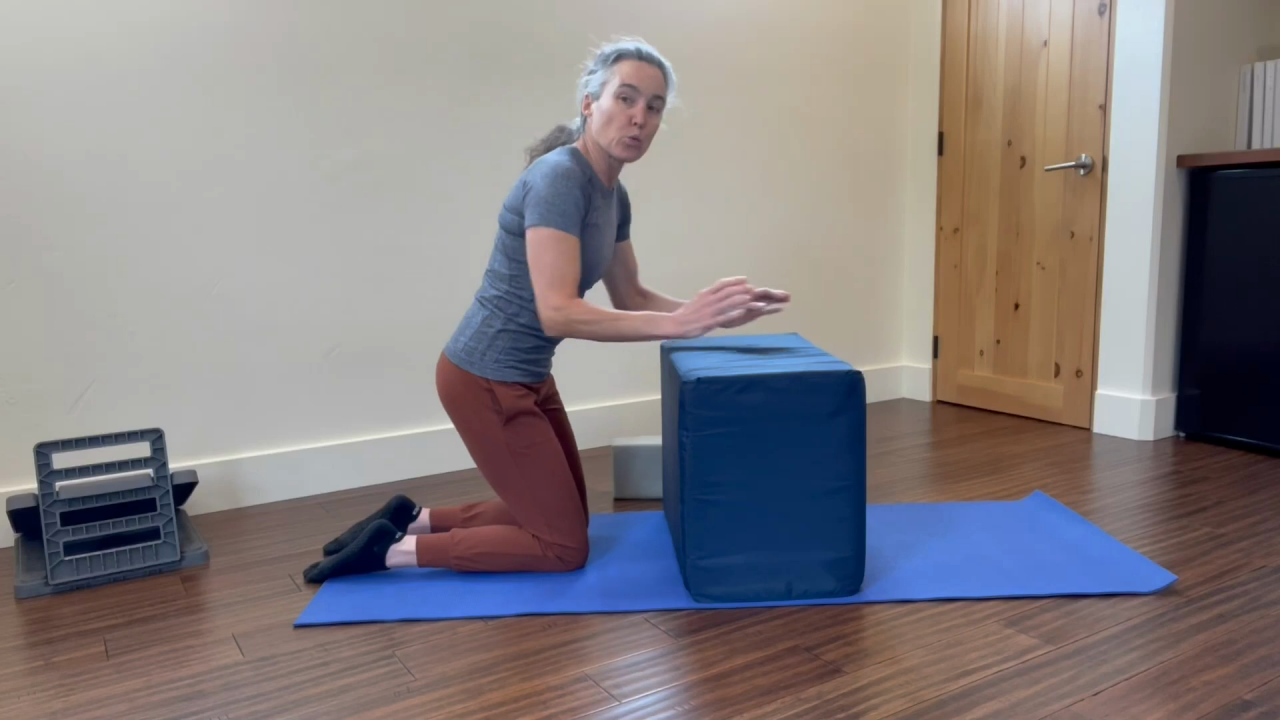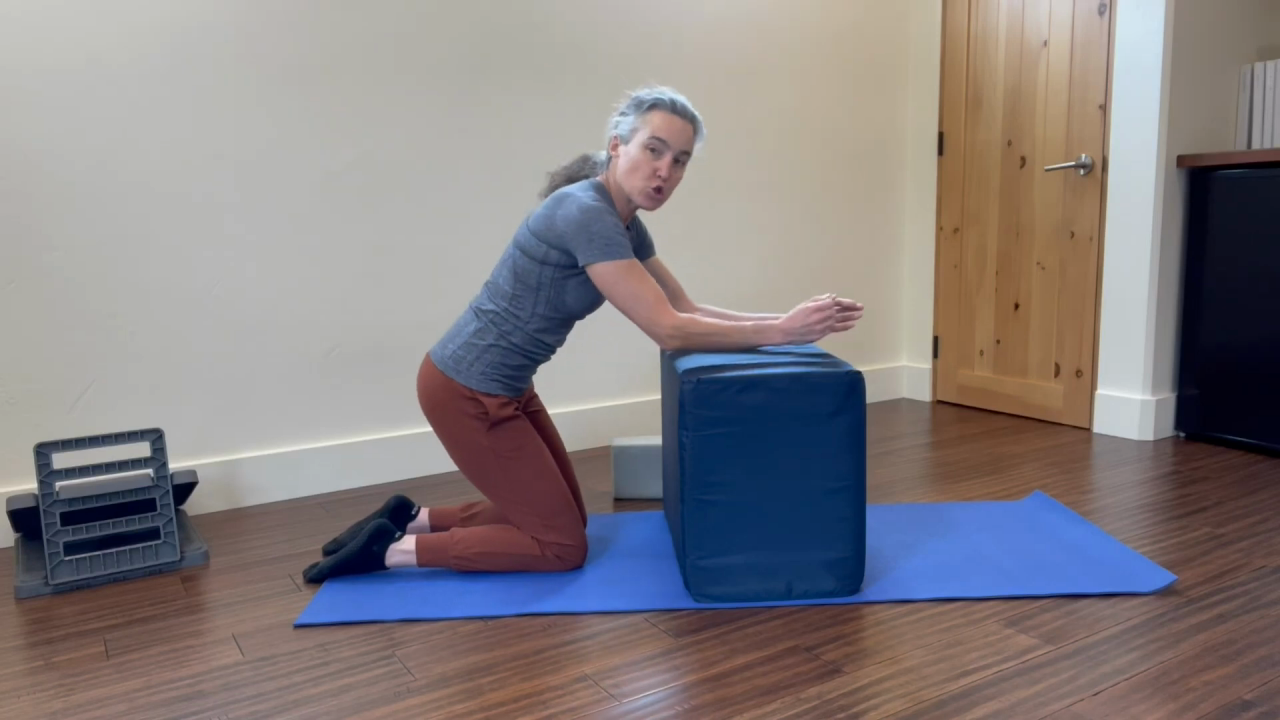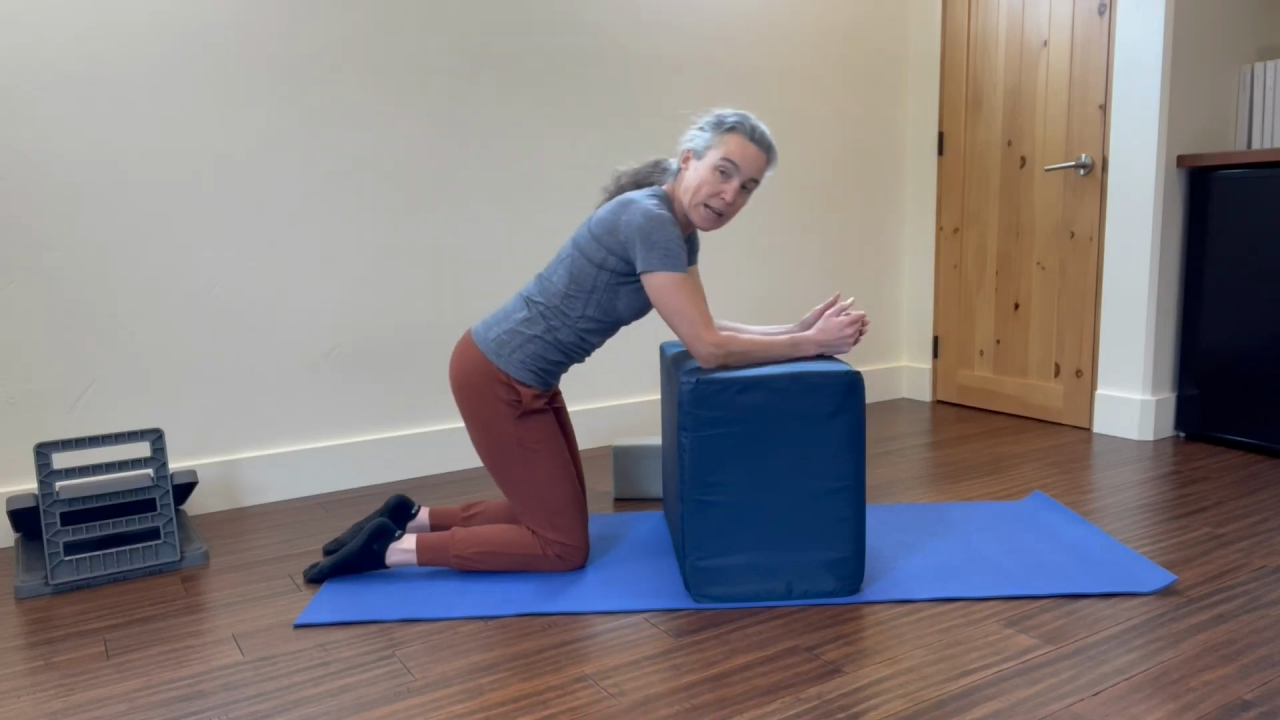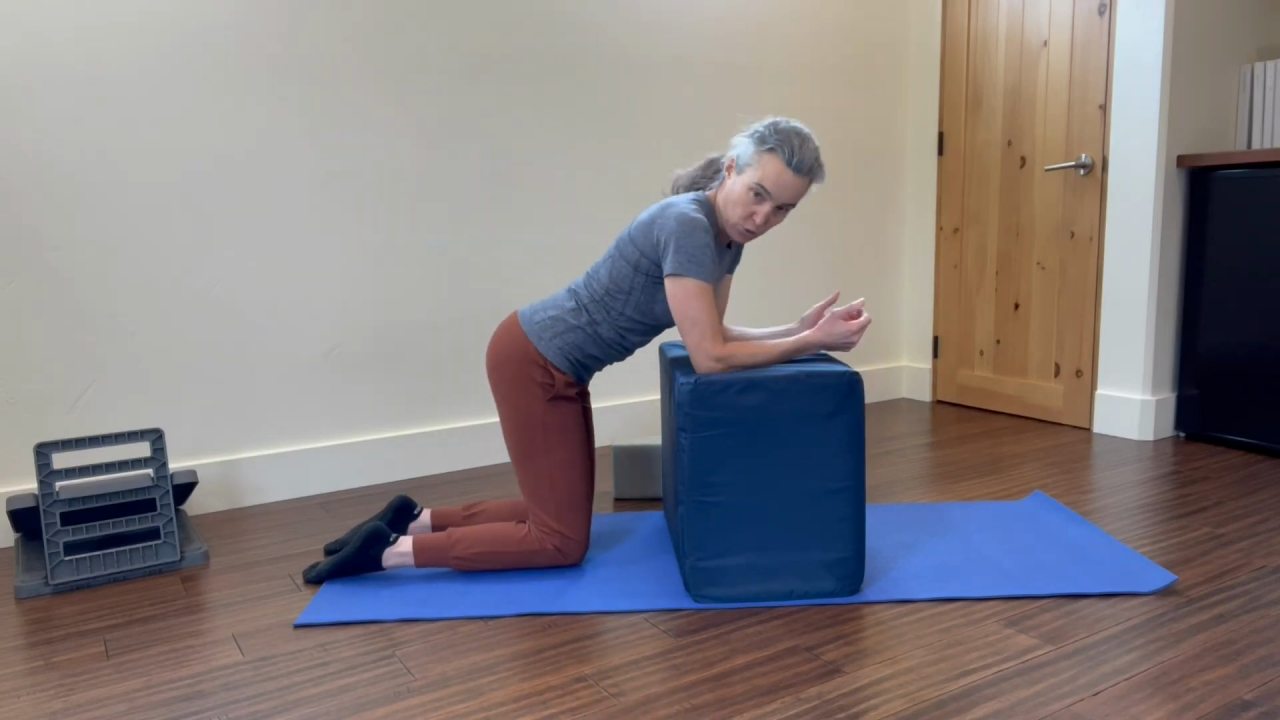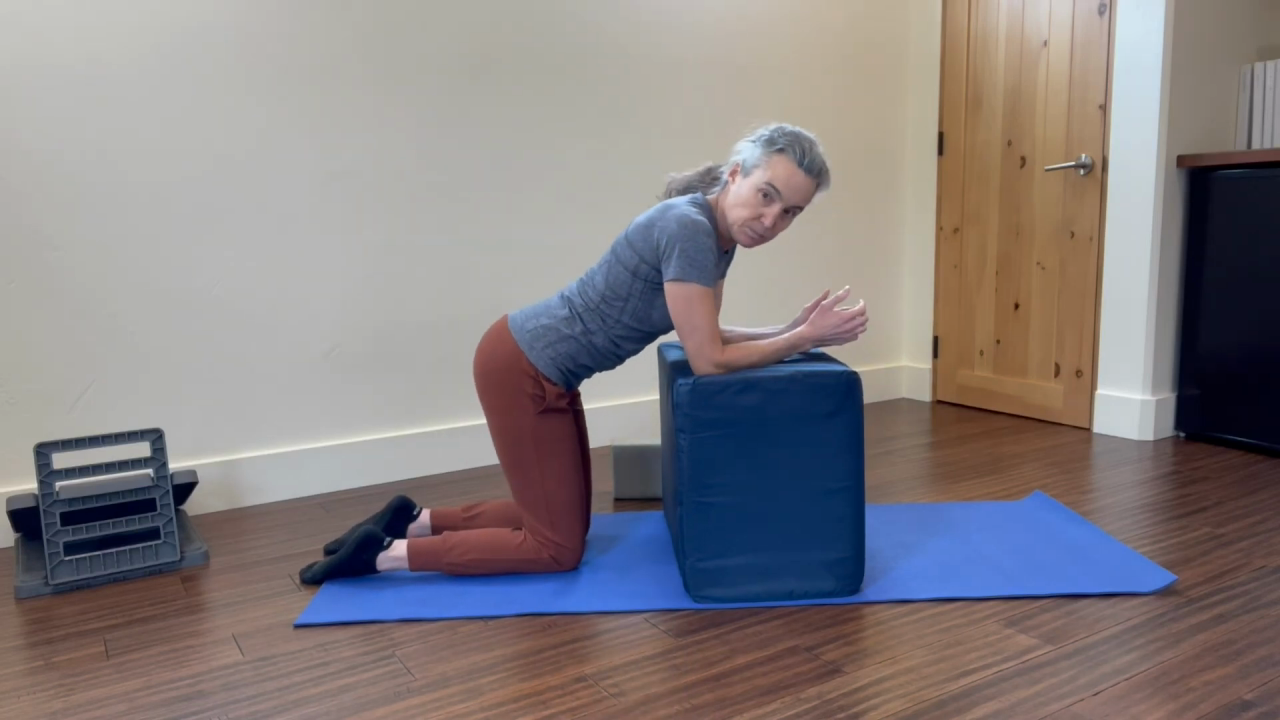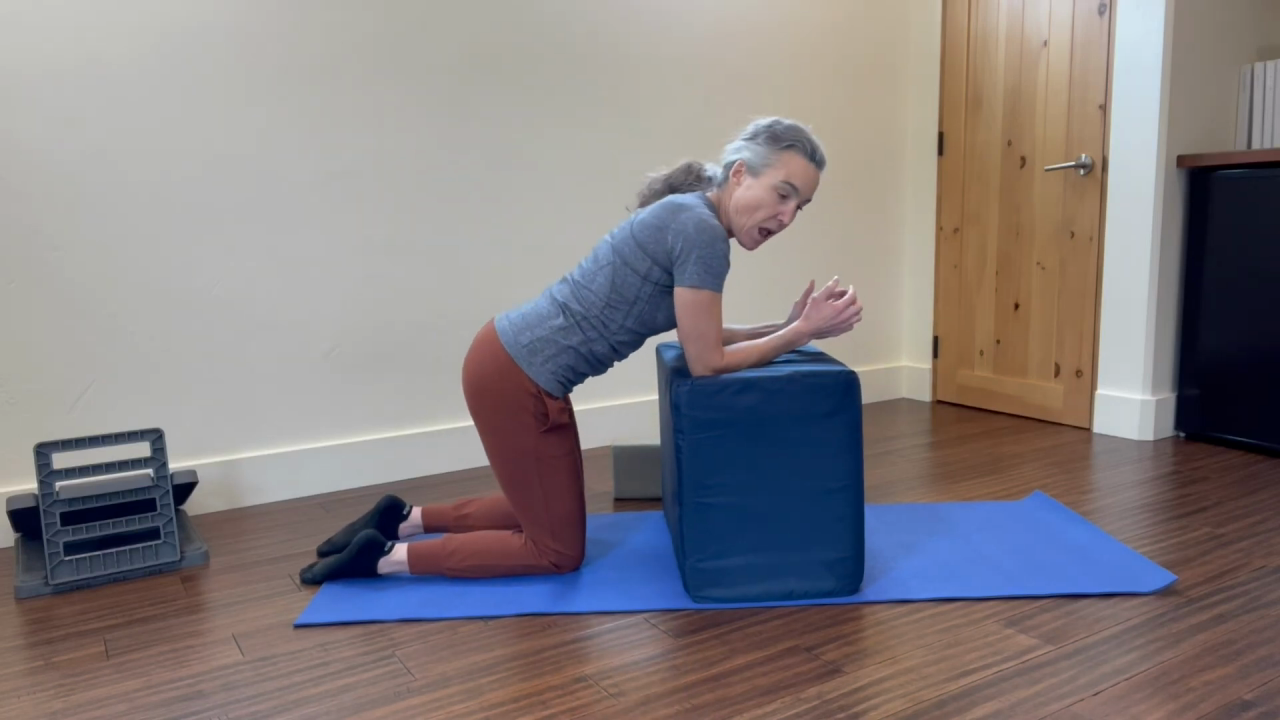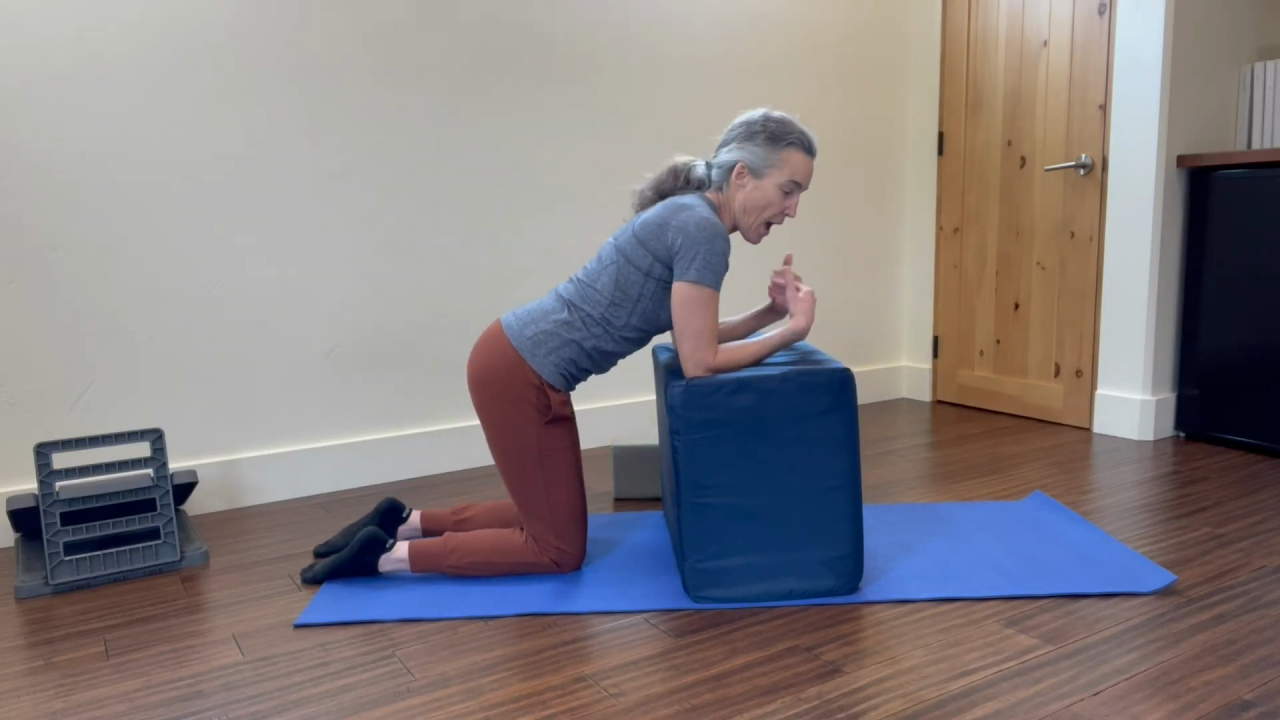
dt=0.5s
person 1, frame 1
left shoulder: (613, 194)
right shoulder: (558, 178)
left elbow: (628, 299)
right elbow: (557, 311)
left wrist: (714, 310)
right wrist: (673, 325)
left hip: (525, 377)
right hip: (487, 382)
left knee: (557, 518)
right knee: (564, 547)
left ankle: (416, 519)
right ankle: (395, 550)
person 1, frame 2
left shoulder: (623, 225)
right shoulder: (585, 214)
left elbow: (684, 311)
right elbow: (668, 331)
left wrist: (786, 321)
right wrist: (778, 333)
left hip: (501, 387)
right hip: (465, 392)
left knee: (561, 516)
right knee: (563, 544)
left ankle: (412, 519)
right ankle: (392, 549)
person 1, frame 3
left shoulder: (678, 230)
right shoulder: (648, 220)
left elbow: (703, 330)
right elbow: (708, 350)
left wrist: (797, 329)
right wrist: (810, 345)
left hip: (521, 376)
right hip: (496, 378)
left knee: (556, 516)
right knee: (564, 546)
left ankle: (412, 518)
right ankle: (392, 548)
person 1, frame 4
left shoulder: (729, 234)
right shoulder: (686, 225)
left elbow: (711, 335)
right elbow: (709, 359)
left wrist: (797, 330)
right wrist: (813, 343)
left hip: (558, 365)
right hip: (532, 360)
left knee: (559, 516)
right knee: (561, 540)
left ankle: (412, 518)
right ankle: (389, 549)
person 1, frame 5
left shoulder: (722, 235)
right shoulder: (688, 228)
left elbow: (705, 336)
right elbow: (708, 362)
left wrist: (792, 330)
right wrist: (807, 339)
left hip: (540, 367)
right hip: (521, 369)
left knee: (561, 520)
right knee: (558, 549)
left ankle: (413, 520)
right ankle: (383, 553)
person 1, frame 6
left shoulder: (688, 216)
right shoulder: (701, 231)
left elbow: (699, 338)
right elbow: (707, 365)
left wrist: (789, 326)
right wrist: (803, 333)
left hip: (511, 360)
right hip: (515, 380)
left knee: (546, 513)
right knee: (558, 551)
left ankle: (403, 519)
right ankle: (384, 556)
person 1, frame 7
left shoulder: (688, 215)
right shoulder: (702, 230)
left elbow: (692, 339)
right elbow: (700, 365)
left wrist: (771, 313)
right wrist: (792, 330)
left hip: (515, 360)
right hip: (519, 375)
left knee: (549, 520)
right knee: (559, 550)
left ankle: (403, 522)
right ankle: (384, 555)
